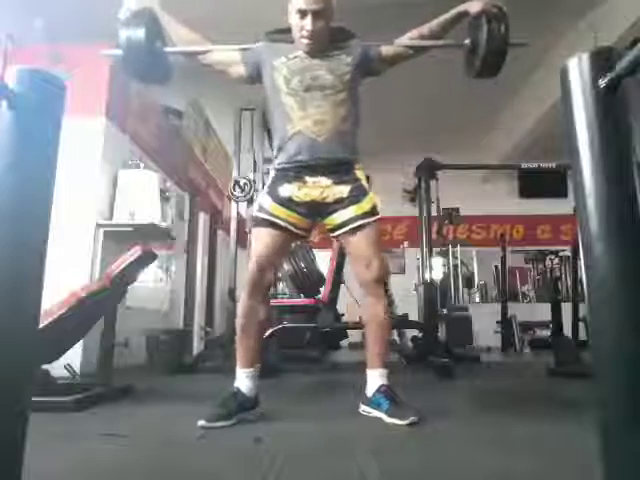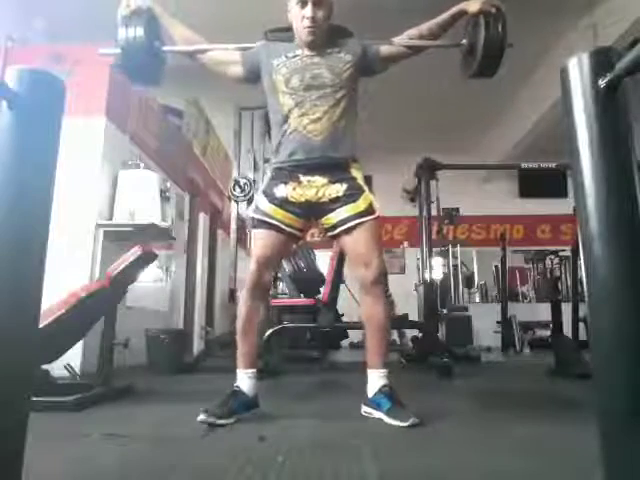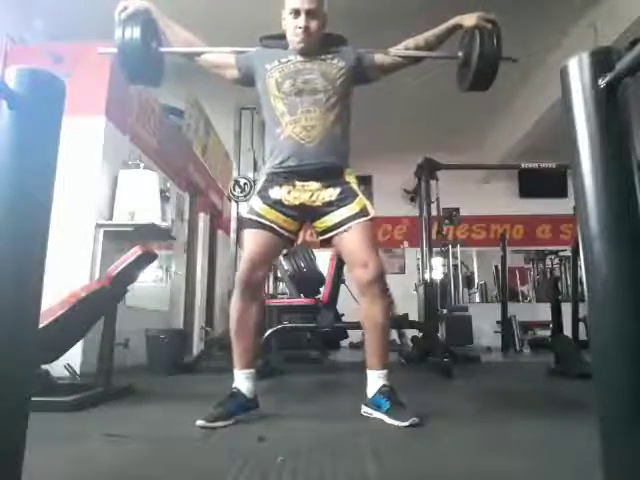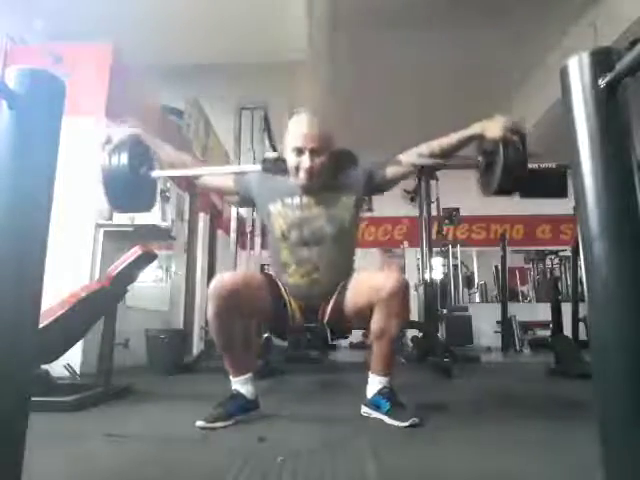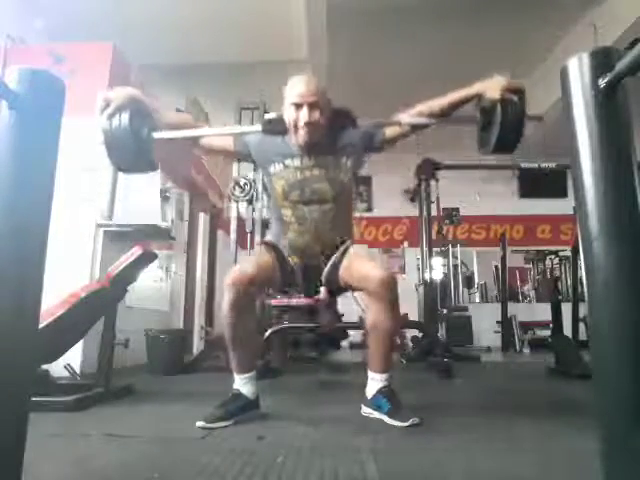
dt=1s
person 1, frame 1
left shoulder: (354, 54)
right shoulder: (267, 56)
left elbow: (411, 42)
right elbow: (206, 53)
left hip: (343, 179)
right hip: (288, 179)
left knee: (374, 277)
right knee: (256, 278)
left ankle: (376, 389)
right ankle: (244, 390)
person 1, frame 2
left shoulder: (353, 52)
right shoulder: (267, 55)
left elbow: (409, 42)
right elbow: (203, 52)
left hip: (340, 177)
right hip: (285, 178)
left knee: (373, 276)
right knee: (256, 278)
left ankle: (377, 390)
right ankle: (244, 389)
person 1, frame 3
left shoulder: (347, 60)
right shoulder: (261, 61)
left elbow: (405, 52)
right elbow: (198, 52)
left hip: (334, 183)
right hip: (279, 183)
left knee: (371, 276)
right knee: (247, 278)
left ankle: (378, 391)
right ankle: (243, 390)
person 1, frame 4
left shoulder: (355, 180)
right shoulder: (263, 184)
left elbow: (418, 156)
right elbow: (194, 171)
left wrist: (479, 129)
right wrist: (139, 135)
left hip: (338, 296)
right hip: (283, 297)
left knee: (392, 285)
right knee: (223, 289)
left ankle: (377, 391)
right ankle: (243, 391)
person 1, frame 5
left shoulder: (352, 141)
right shoulder: (263, 145)
left elbow: (416, 117)
right elbow: (196, 132)
left wrist: (478, 89)
right wrist: (138, 98)
left hip: (336, 253)
right hip: (283, 251)
left knee: (381, 280)
right knee: (238, 281)
left ankle: (377, 390)
right ankle: (245, 391)
